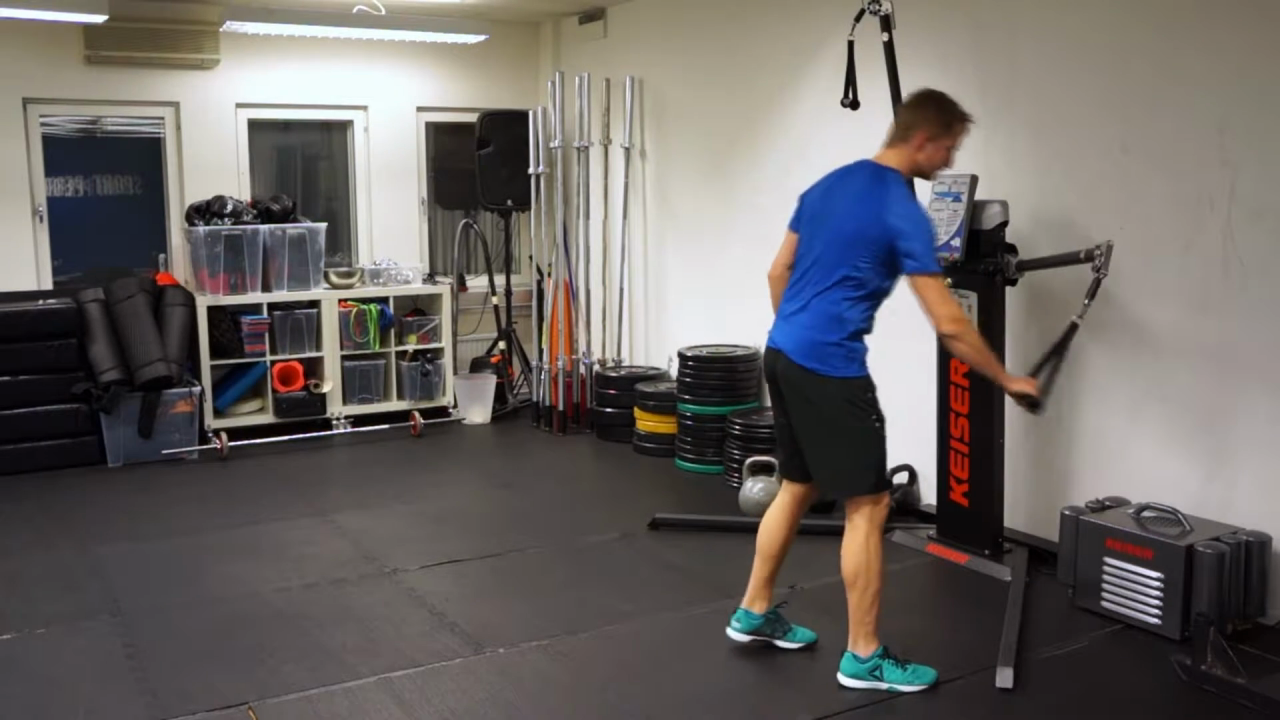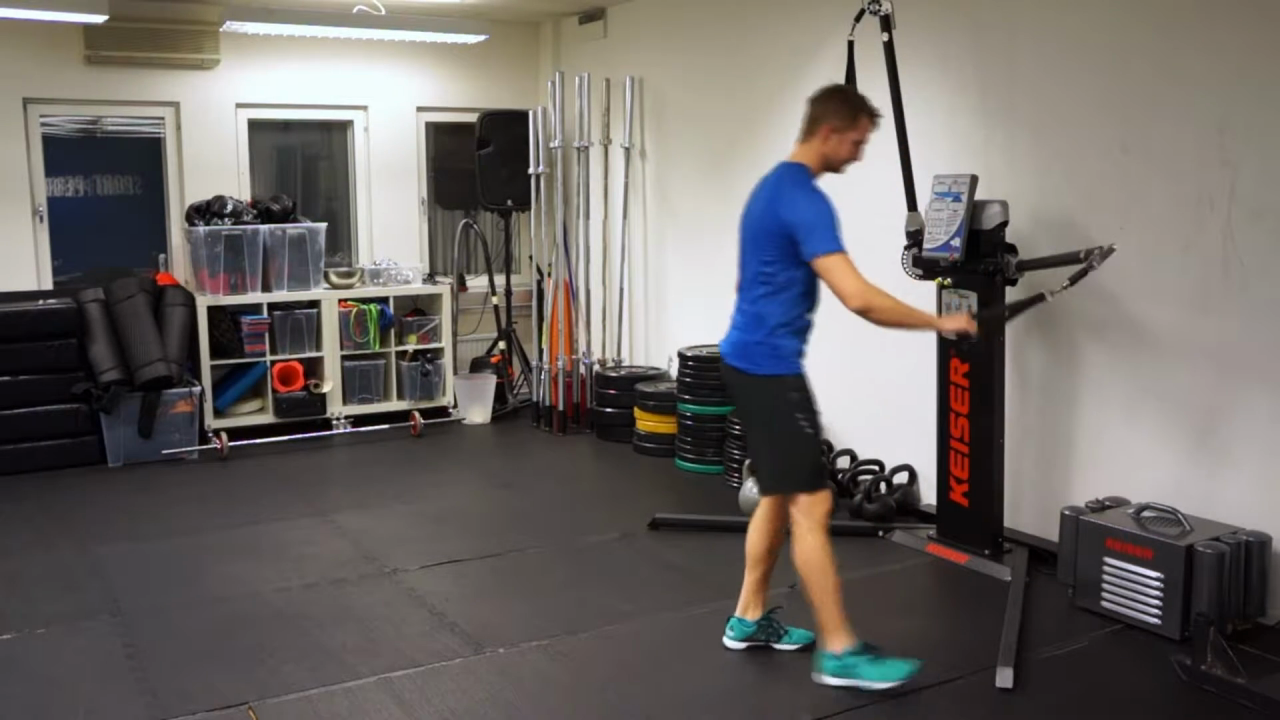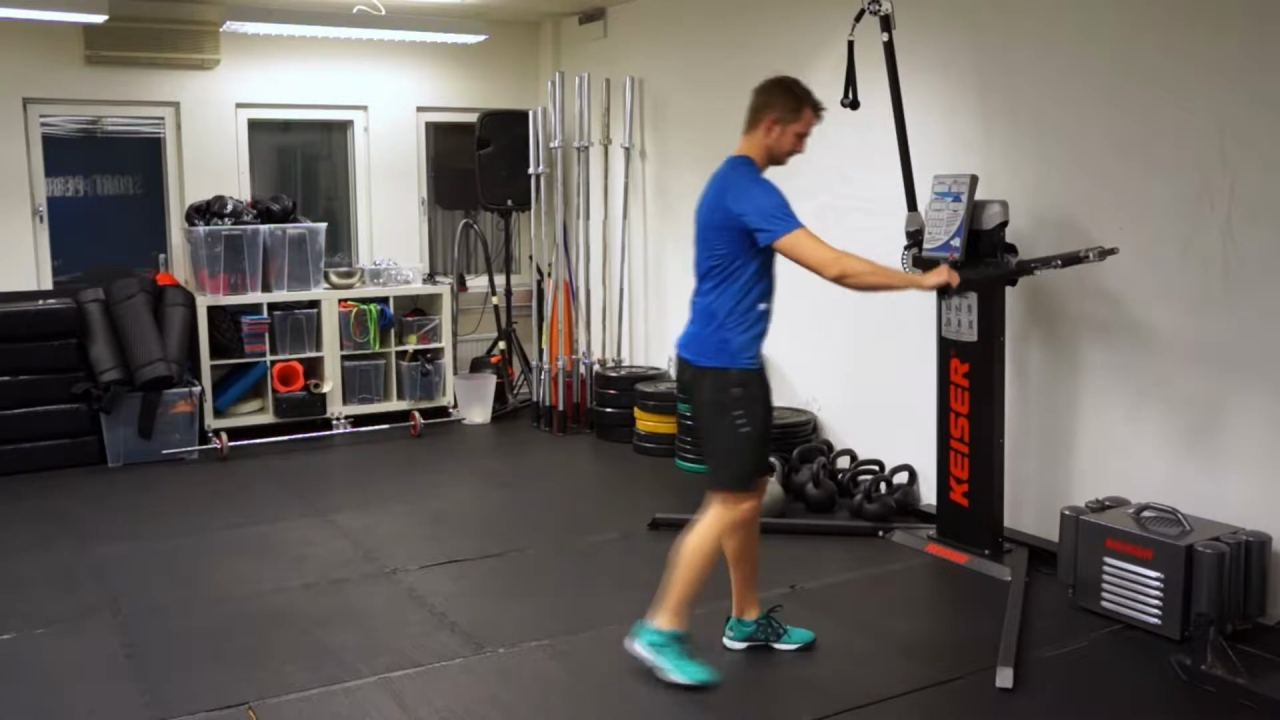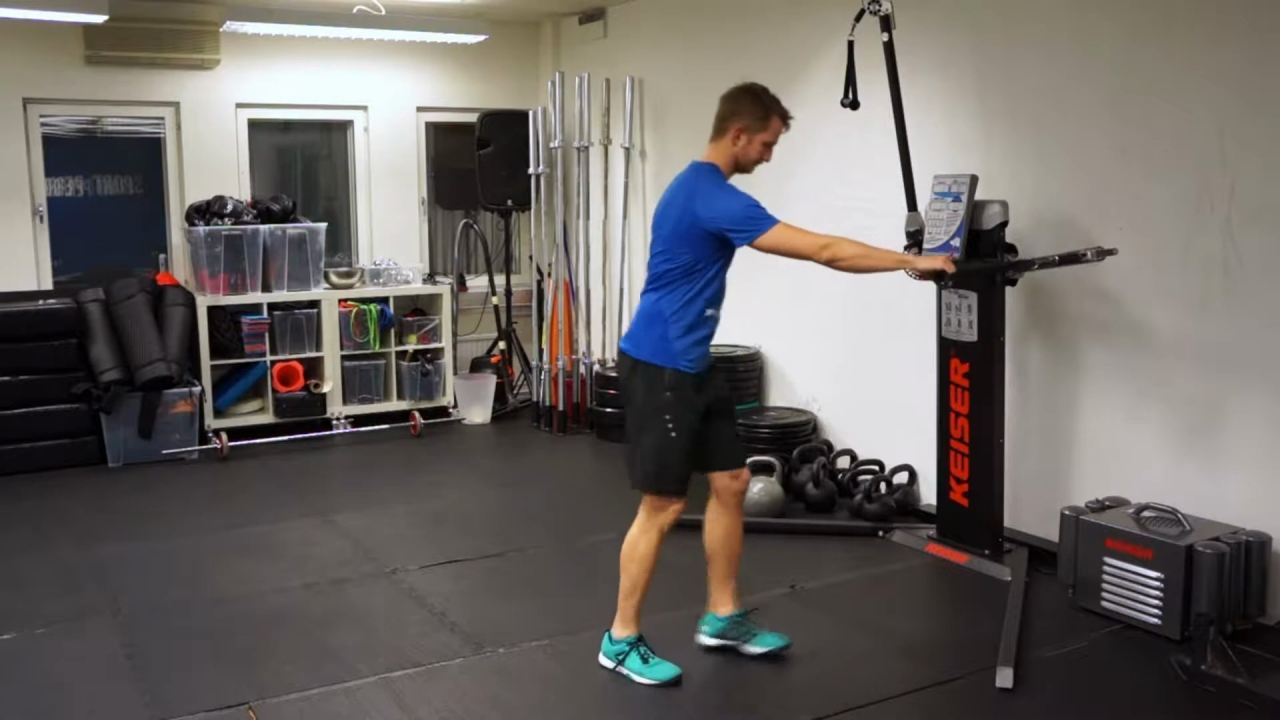
dt=0.3s
person 1, frame 1
left shoulder: (827, 186)
right shoulder: (902, 211)
left elbow: (778, 273)
right elbow: (948, 323)
right wrist: (1006, 377)
left hip: (784, 353)
right hip: (832, 367)
left knee: (800, 488)
right knee: (867, 506)
left ankle: (753, 612)
right ankle: (864, 654)
person 1, frame 2
left shoulder: (769, 188)
right shoulder: (804, 200)
right elbow: (858, 298)
right wrist: (939, 323)
left hip: (749, 357)
right hip: (769, 367)
left knee: (779, 495)
right knee: (811, 504)
left ankle: (748, 619)
right ankle: (840, 650)
person 1, frame 3
left shoulder: (732, 183)
right shoulder: (749, 191)
right elbow: (834, 266)
right wrist: (920, 279)
left hip: (731, 361)
right hip: (719, 365)
left knee: (747, 493)
right knee: (732, 503)
left ankle: (748, 619)
right ankle: (660, 629)
person 1, frame 4
left shoulder: (696, 187)
right shoulder: (715, 199)
right elbow: (823, 251)
right wrist: (913, 262)
left hip: (688, 365)
right hip: (659, 367)
left knee: (730, 484)
right knee: (662, 506)
left ankle: (723, 617)
right ankle: (621, 639)
